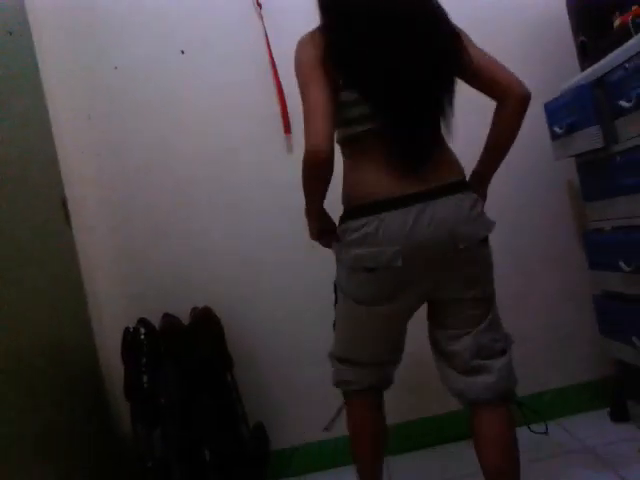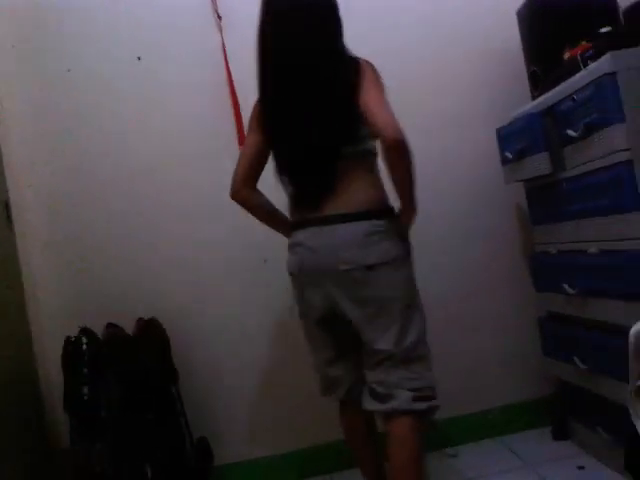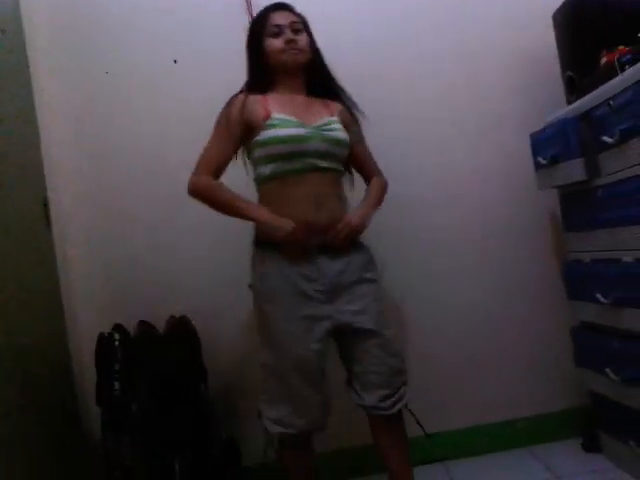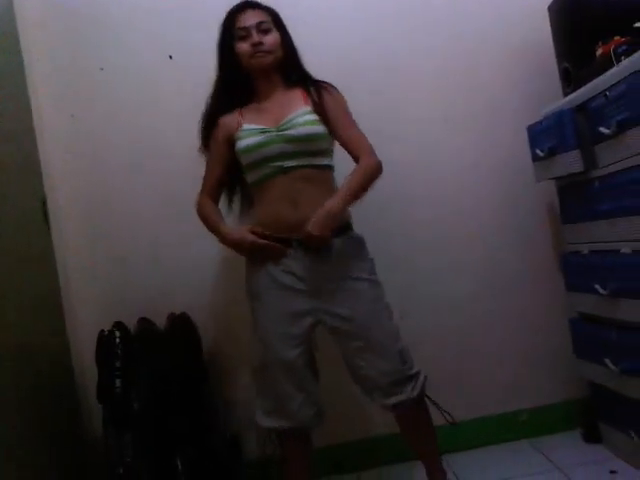
dt=0.7s
person 1, frame 1
left shoulder: (318, 47)
left elbow: (319, 149)
right elbow: (515, 94)
left wrist: (314, 214)
right wrist: (479, 181)
left hip: (375, 231)
right hip: (453, 213)
left knee: (359, 375)
right knee: (483, 372)
person 1, frame 2
left shoulder: (269, 99)
right shoulder: (355, 72)
left elbow: (240, 188)
right elbow: (392, 137)
right wrist: (407, 207)
left hip: (307, 250)
right hip: (365, 240)
left knee: (346, 385)
right knee: (402, 384)
person 1, frame 3
left shoulder: (338, 108)
right shoulder: (248, 106)
left elbow: (374, 176)
right elbow: (200, 182)
left wrist: (365, 210)
right wrist: (265, 217)
left hip: (350, 261)
right hip: (283, 267)
left knee: (383, 380)
right knee: (295, 399)
person 1, frame 4
left shoulder: (319, 95)
right shoulder: (228, 121)
left elbow: (370, 161)
right elbow: (205, 199)
left wrist: (334, 207)
right wrist: (227, 232)
left hip: (338, 252)
right hip: (273, 266)
left knee: (391, 370)
right knee: (287, 392)
